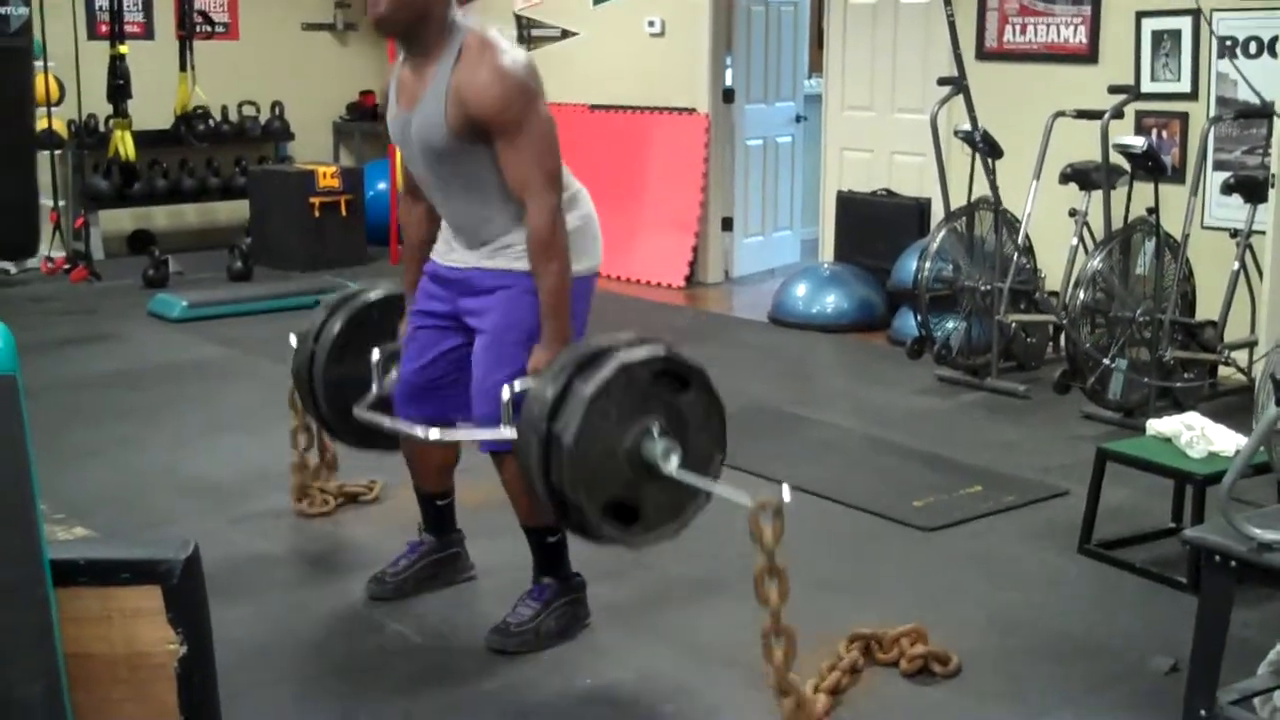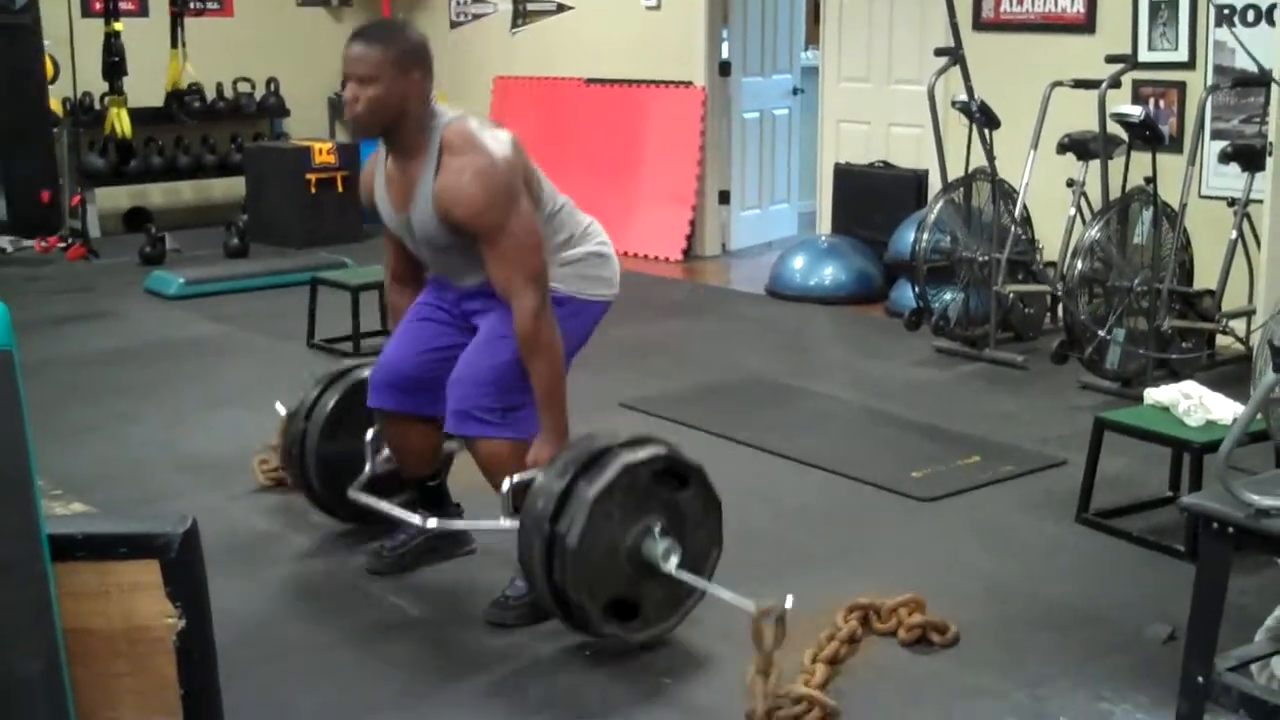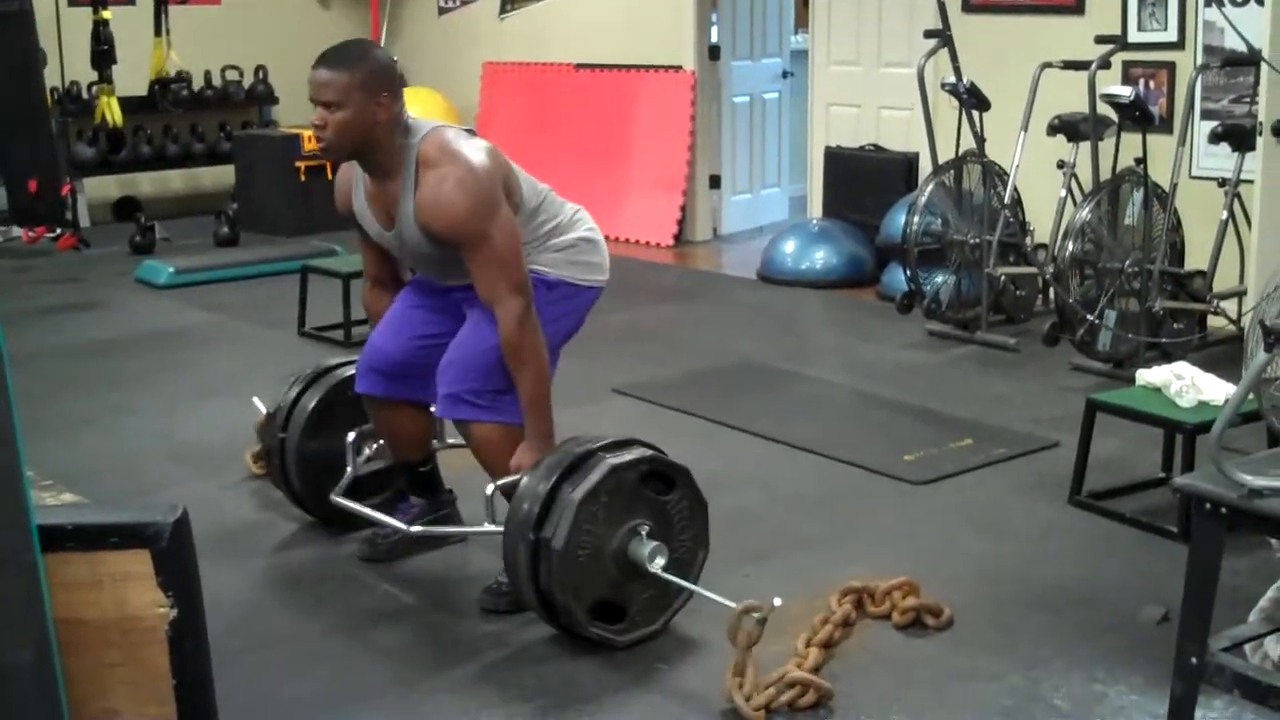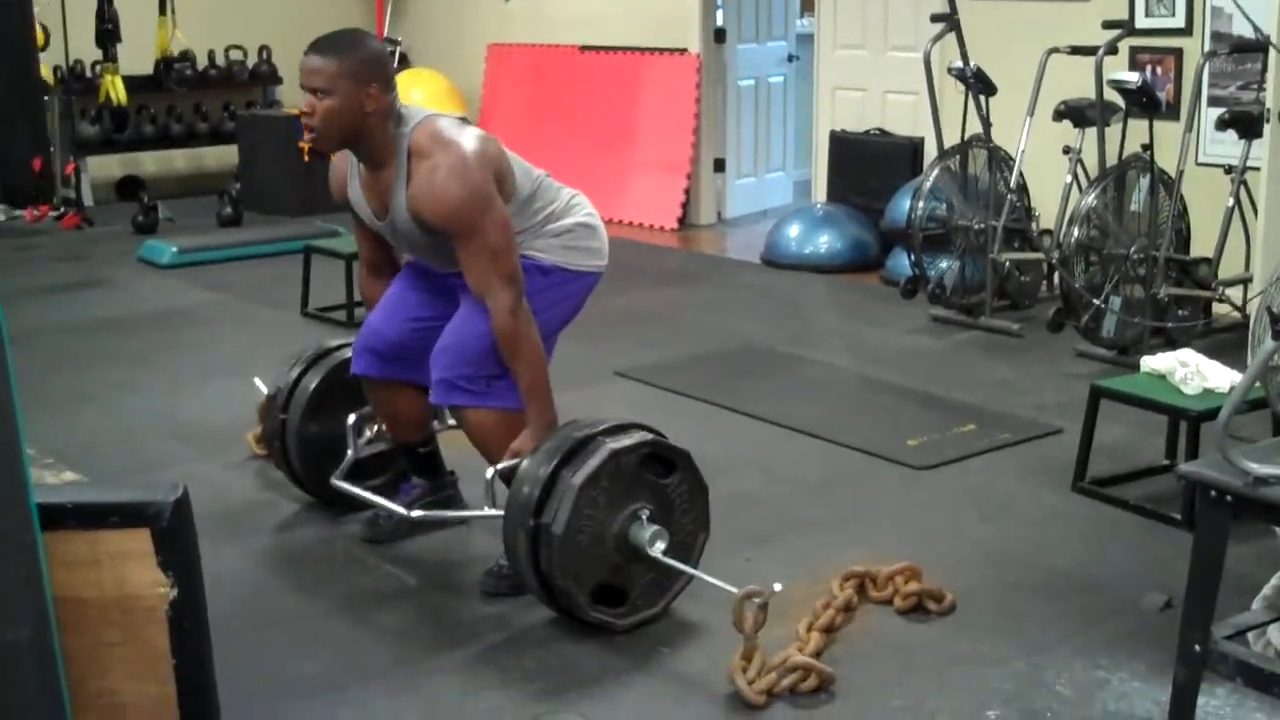
dt=0.4s
person 1, frame 1
left shoulder: (488, 74)
right shoulder: (403, 76)
left elbow: (542, 207)
left wrist: (555, 341)
right wrist: (414, 303)
left hip: (535, 262)
right hip: (458, 261)
left knee: (508, 428)
right knee: (415, 403)
left ankle: (559, 587)
right ankle: (441, 546)
person 1, frame 2
left shoulder: (473, 169)
right shoulder: (378, 169)
left elbow: (529, 304)
right elbow: (404, 278)
left wrist: (554, 438)
right wrist: (411, 352)
left hip: (564, 278)
left knee: (479, 408)
right knee: (392, 386)
right ankle: (438, 520)
person 1, frame 3
left shoulder: (452, 181)
right shoulder: (352, 182)
left elbow: (513, 310)
right elbow: (381, 283)
left wrist: (539, 441)
right wrist: (397, 348)
left hip: (553, 265)
left knee: (471, 391)
right knee: (382, 372)
right ankle: (430, 506)
person 1, frame 4
left shoulder: (444, 170)
right shoulder: (347, 168)
left elbow: (506, 301)
right elbow: (377, 267)
left wrist: (542, 428)
right wrist: (392, 331)
left hip: (552, 250)
right hip: (462, 252)
left knee: (464, 376)
right knee: (378, 353)
right ankle: (431, 486)
